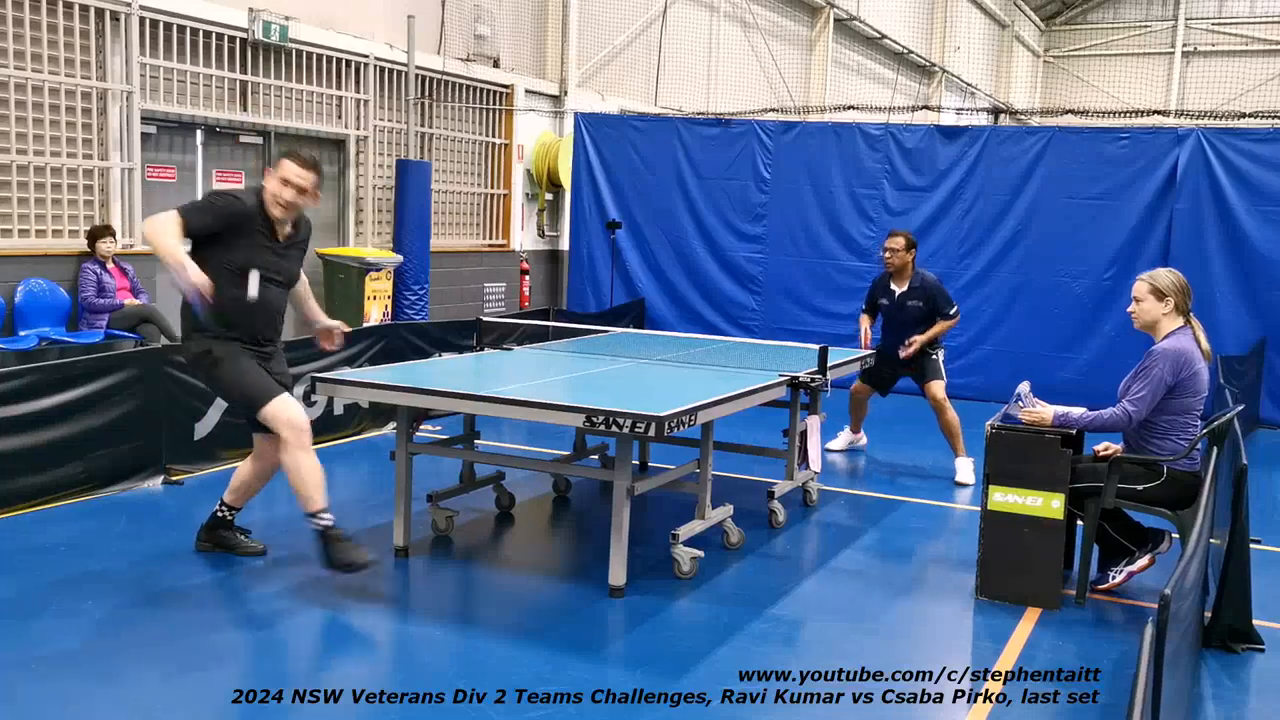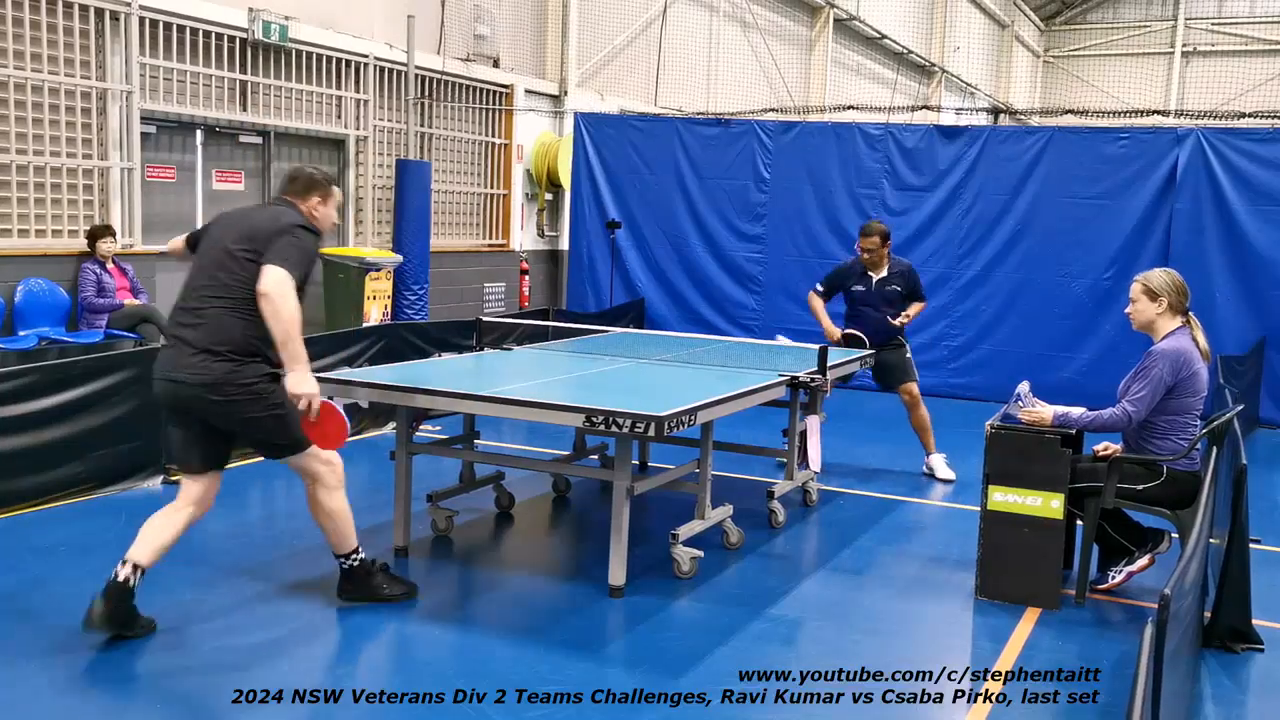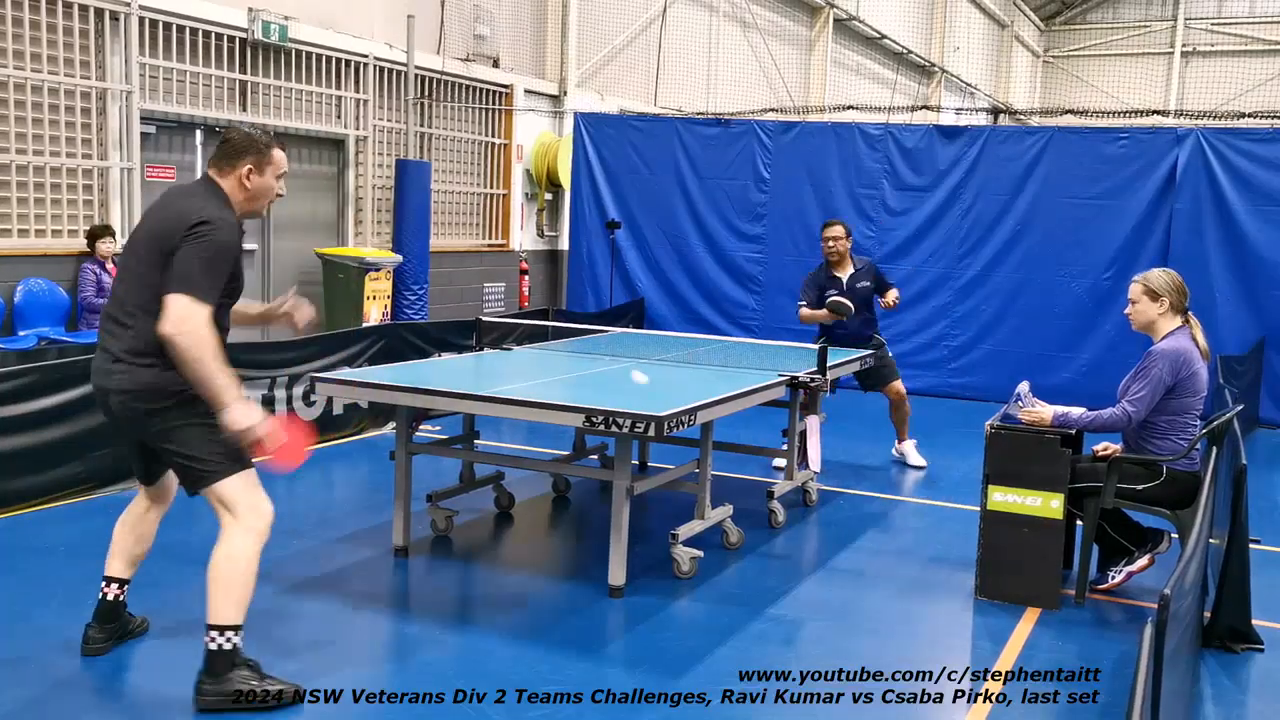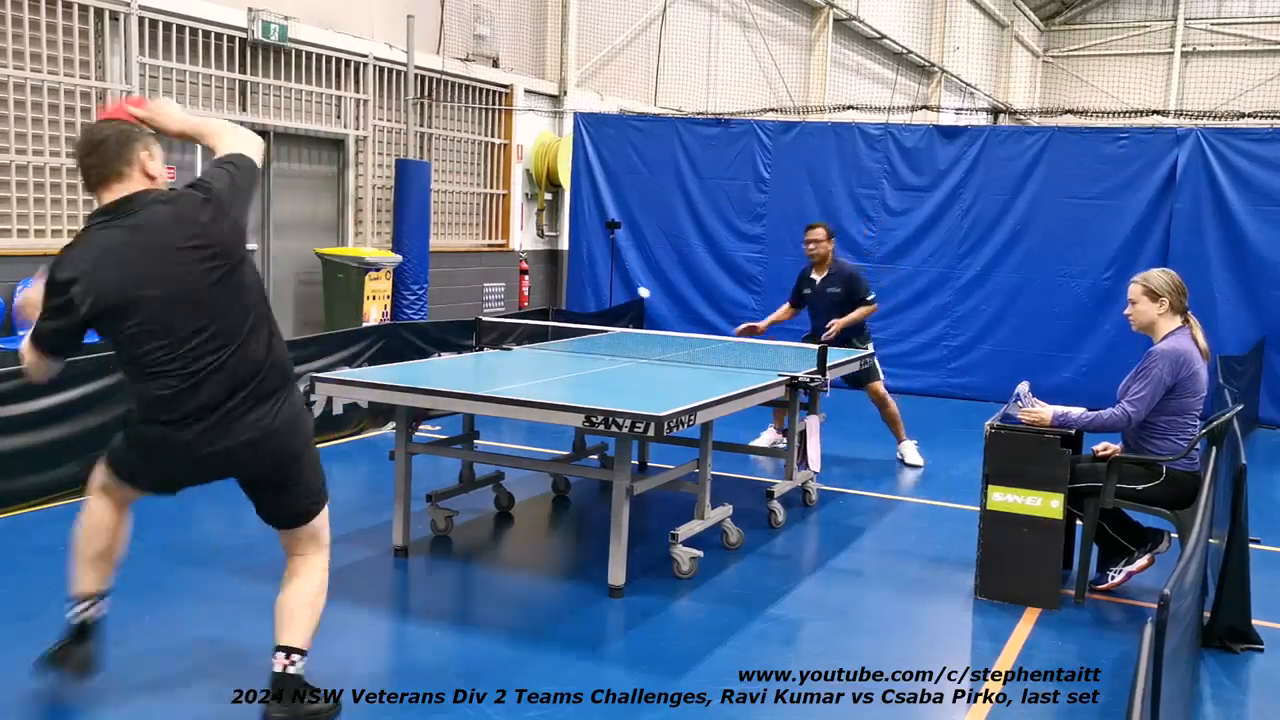
dt=0.5s
person 1, frame 1
left shoulder: (300, 229)
right shoulder: (232, 207)
right elbow: (155, 227)
left wrist: (318, 319)
right wrist: (182, 262)
left hip: (266, 350)
right hip: (219, 346)
left knee: (275, 447)
right knee: (295, 425)
left ankle: (218, 525)
right ankle: (328, 536)
person 1, frame 2
left shoulder: (233, 220)
right shoulder: (295, 231)
left elbow: (178, 246)
right elbow: (273, 289)
right wrist: (299, 370)
left hip: (174, 371)
right hip: (233, 375)
left knee: (194, 496)
right knee: (324, 468)
left ankle: (116, 599)
right ankle: (358, 573)
person 1, frame 3
left shoulder: (180, 203)
right shoulder: (213, 228)
right elbow: (182, 325)
left wrist: (269, 313)
right wrist: (232, 404)
left hip: (120, 378)
right hip: (164, 389)
left knee: (157, 494)
right knee: (249, 512)
left ankle: (107, 615)
right ankle: (223, 667)
person 1, frame 4
left shoulder: (76, 267)
right shoulder: (207, 206)
left elbow: (39, 366)
right elbow: (244, 142)
left wrist: (36, 312)
right wrist: (173, 116)
left hip: (173, 437)
right hip: (273, 420)
left knee: (110, 485)
right knee: (310, 549)
left ankle: (82, 631)
person 2, frame 1
left shoulder: (1168, 352)
right shoulder: (1178, 345)
left elbow: (1127, 415)
left wrist: (1059, 417)
right wrist: (1124, 447)
left hip: (1168, 475)
right hip: (1162, 463)
left knee: (1066, 480)
left ankle: (1143, 542)
right ankle: (1119, 557)
person 2, frame 2
left shoulder: (1167, 353)
right shoulder: (1177, 345)
left elbow: (1127, 415)
left wrist: (1058, 417)
right wrist: (1123, 446)
left hip: (1167, 475)
right hip: (1161, 462)
left knee: (1065, 480)
left ankle: (1142, 542)
right ankle: (1119, 556)
person 2, frame 3
left shoulder: (1167, 353)
right shoulder: (1177, 345)
left elbow: (1127, 416)
left wrist: (1058, 417)
right wrist: (1123, 446)
left hip: (1166, 475)
right hip: (1161, 463)
left knee: (1065, 479)
left ankle: (1142, 543)
right ankle: (1119, 557)
person 2, frame 4
left shoulder: (1168, 353)
right shoulder: (1177, 345)
left elbow: (1127, 416)
left wrist: (1058, 417)
right wrist: (1123, 446)
left hip: (1167, 476)
right hip: (1161, 463)
left knee: (1064, 480)
left ankle: (1142, 542)
right ankle: (1119, 556)
person 3, frame 1
left shoulder: (929, 284)
right shoulder: (879, 283)
left elbow: (952, 317)
right elbow: (868, 312)
left wrist: (923, 339)
right wrist: (865, 327)
left hip: (925, 352)
right hip: (888, 352)
left knee: (938, 398)
right knee: (857, 392)
left ankle: (962, 460)
right ankle: (855, 434)
person 3, frame 2
left shoulder: (904, 270)
right shoulder: (847, 270)
left elbow: (919, 301)
right elbow: (815, 295)
left wrist: (907, 316)
right wrist: (827, 325)
left hip: (890, 344)
right hip: (850, 342)
left knee: (912, 396)
left ankle: (933, 458)
person 3, frame 3
left shoulder: (868, 267)
right shoulder: (816, 278)
left elbow: (889, 289)
right elbow: (802, 314)
left wrist: (890, 299)
right wrist: (820, 315)
left hip: (868, 344)
right hip: (830, 346)
left knee: (898, 393)
left ankle: (904, 445)
person 3, frame 4
left shoulder: (847, 273)
right shoulder: (805, 276)
left elbow: (871, 305)
right elbow: (792, 306)
left wrist: (843, 323)
right wrist: (765, 323)
left hip: (852, 342)
right hip: (818, 340)
left knee: (878, 392)
left ankle: (904, 444)
right ankle: (776, 433)
